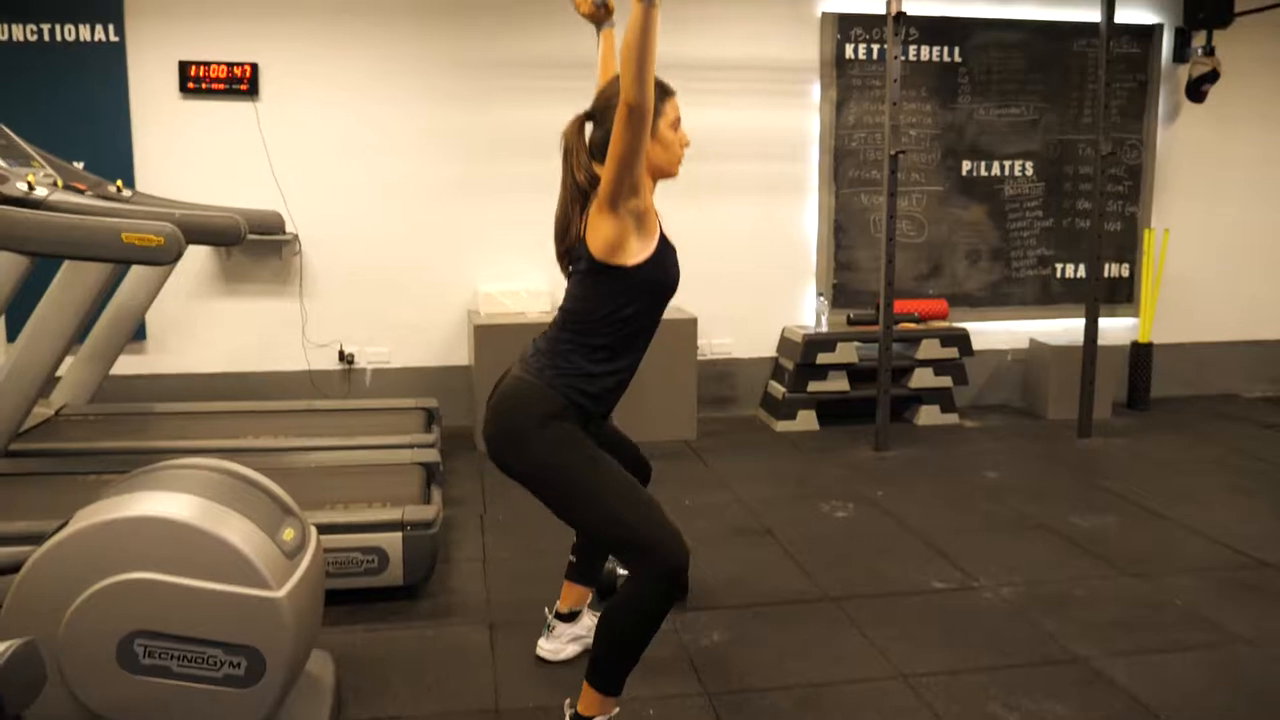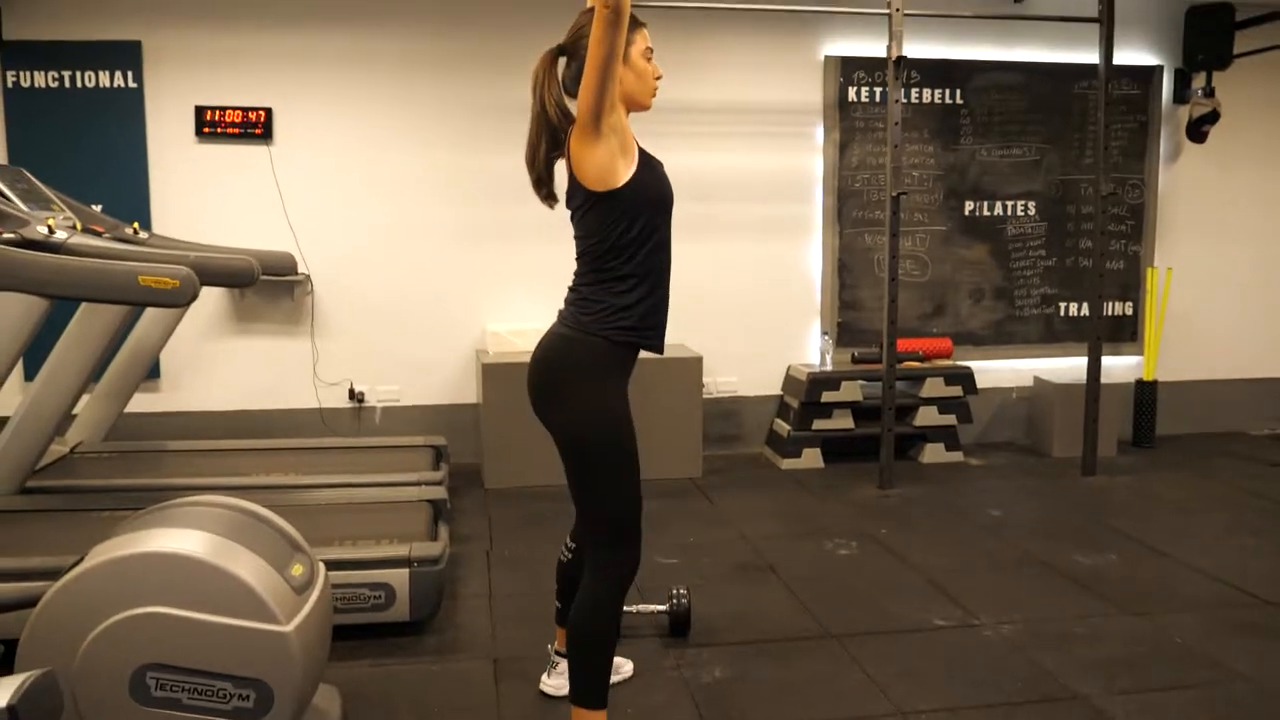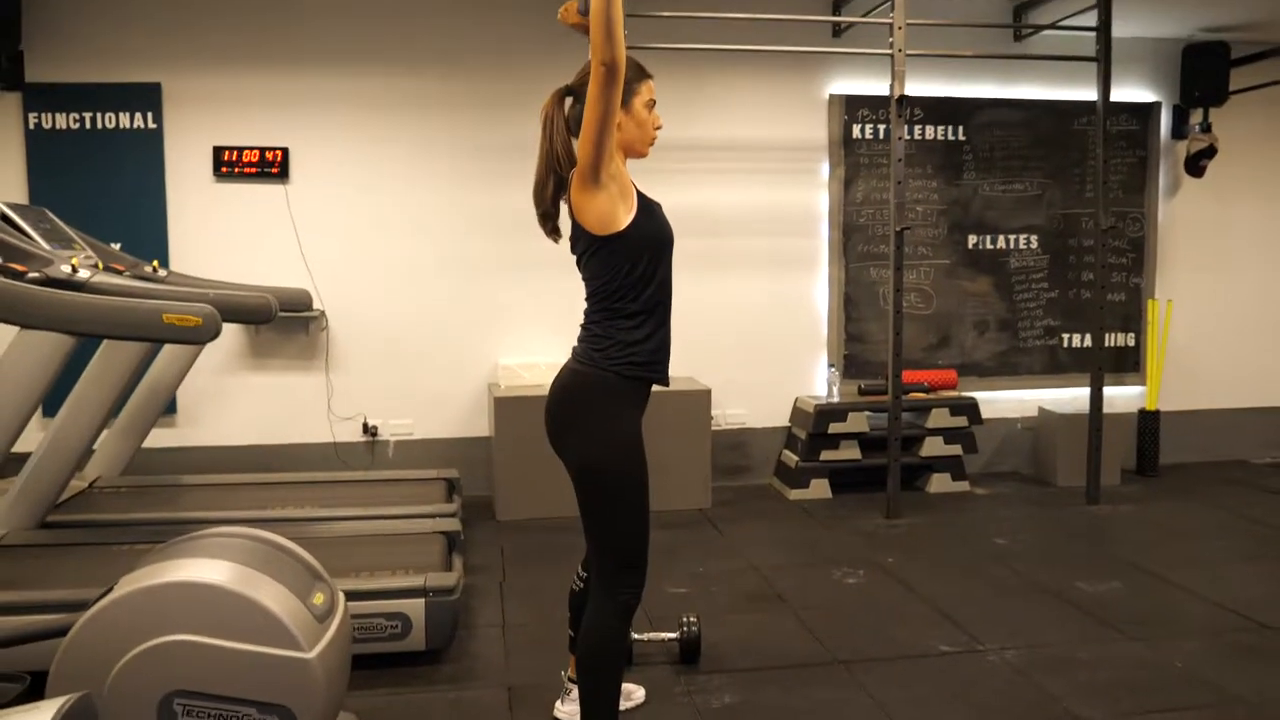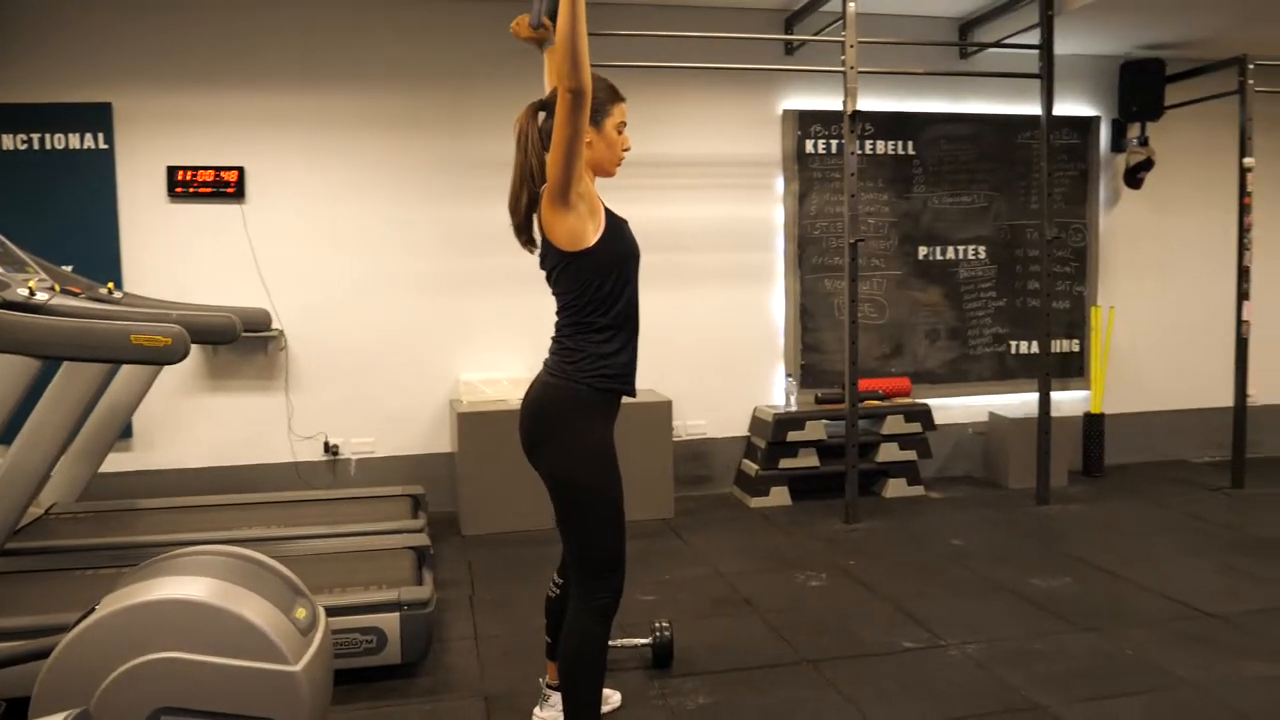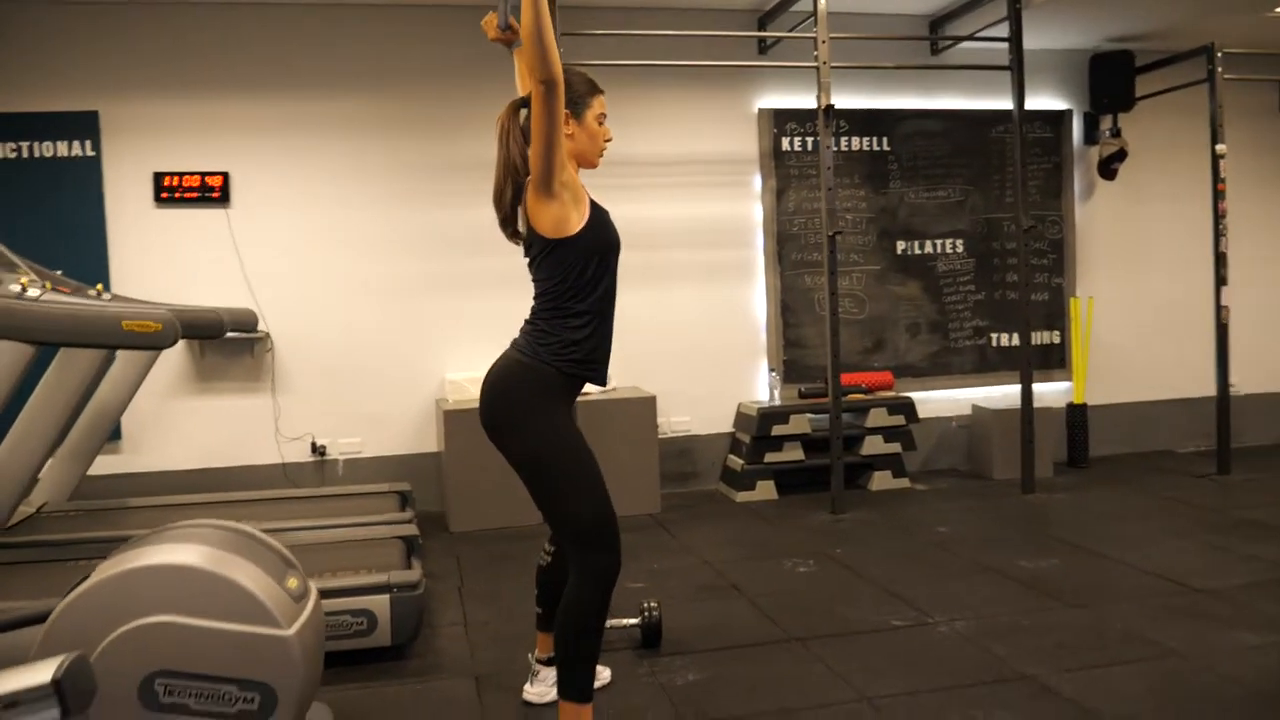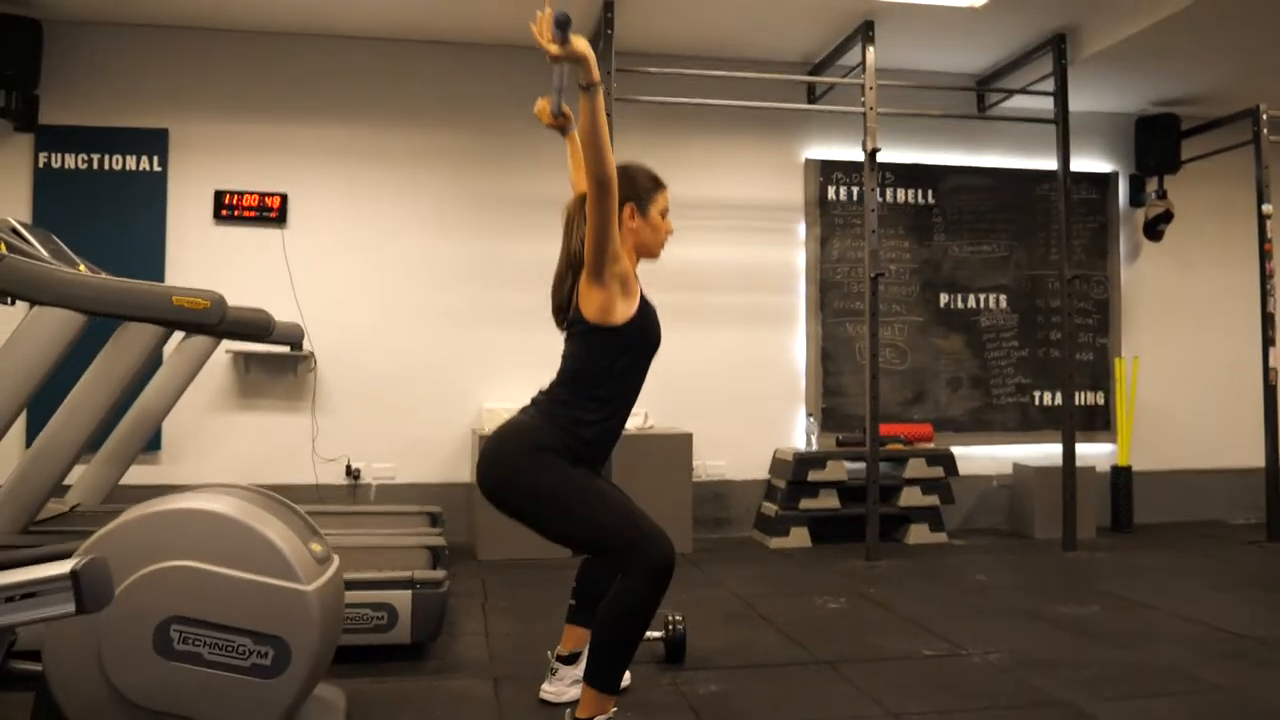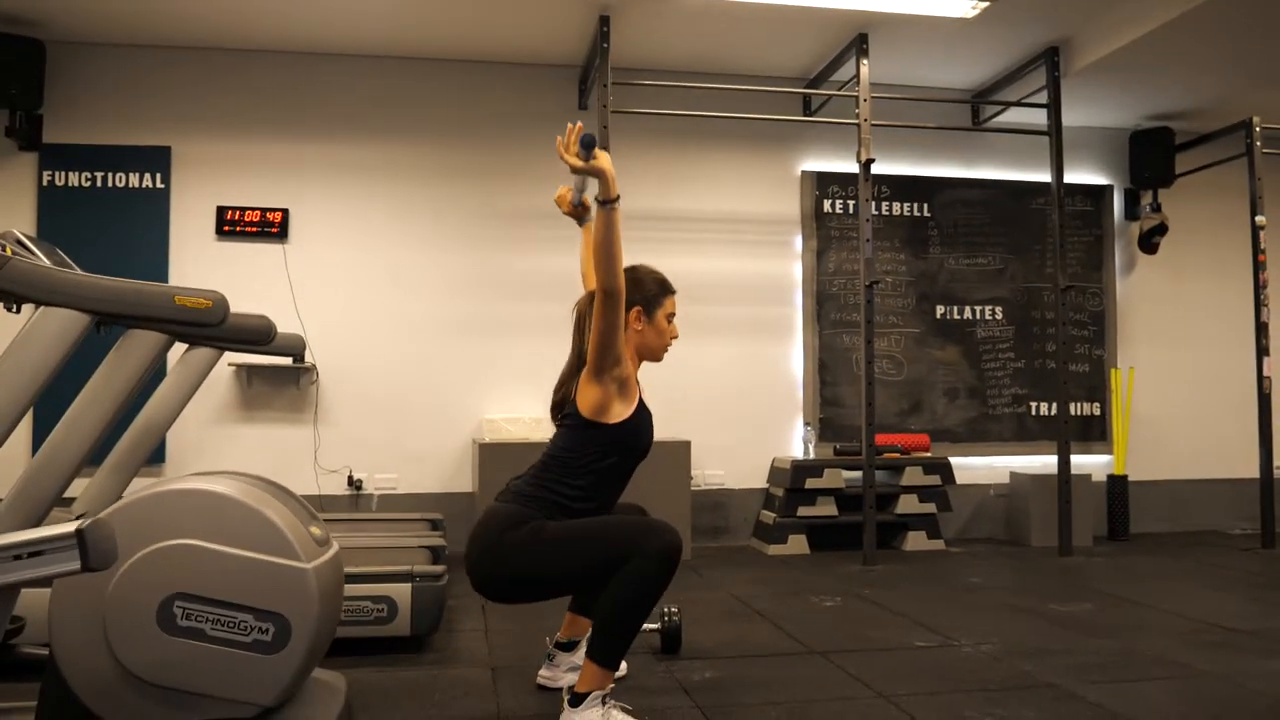
dt=0.4s
person 1, frame 1
left shoulder: (619, 193)
right shoulder: (622, 206)
left elbow: (616, 98)
right elbow: (630, 100)
left hip: (545, 406)
right hip: (535, 421)
left knee: (629, 475)
right knee: (662, 557)
left ankle: (567, 619)
person 1, frame 2
left shoulder: (606, 135)
right shoulder: (599, 136)
left hip: (584, 361)
right hip: (585, 368)
left knee: (597, 524)
right knee: (615, 551)
left ankle: (568, 659)
person 1, frame 3
left shoulder: (607, 178)
right shoulder: (598, 182)
left elbow: (605, 74)
right elbow: (606, 68)
left hip: (601, 394)
right hip: (599, 401)
left knee: (606, 559)
right knee: (619, 577)
person 1, frame 4
left shoulder: (572, 194)
right shoulder: (567, 198)
left elbow: (566, 98)
right elbow: (574, 93)
left hip: (570, 406)
right hip: (572, 412)
left knee: (583, 564)
right knee: (598, 582)
person 1, frame 5
left shoulder: (555, 184)
right shoulder: (554, 187)
left elbow: (539, 90)
right elbow: (549, 82)
left hip: (531, 389)
right hip: (530, 394)
left knee: (575, 532)
right knee: (596, 551)
person 1, frame 6
left shoulder: (609, 275)
right shoulder: (611, 278)
left elbow: (591, 182)
right elbow: (599, 184)
left wrist: (569, 130)
right wrist: (586, 79)
left hip: (536, 452)
right hip: (525, 461)
left knee: (616, 532)
right knee: (649, 554)
left ankle: (569, 662)
person 1, frame 7
left shoulder: (613, 368)
right shoulder: (611, 376)
left elbow: (599, 282)
right elbow: (609, 288)
left wrist: (585, 219)
right wrist: (606, 187)
left hip: (520, 529)
right hip: (508, 545)
left knee: (630, 524)
right knee: (656, 543)
left ankle: (566, 652)
